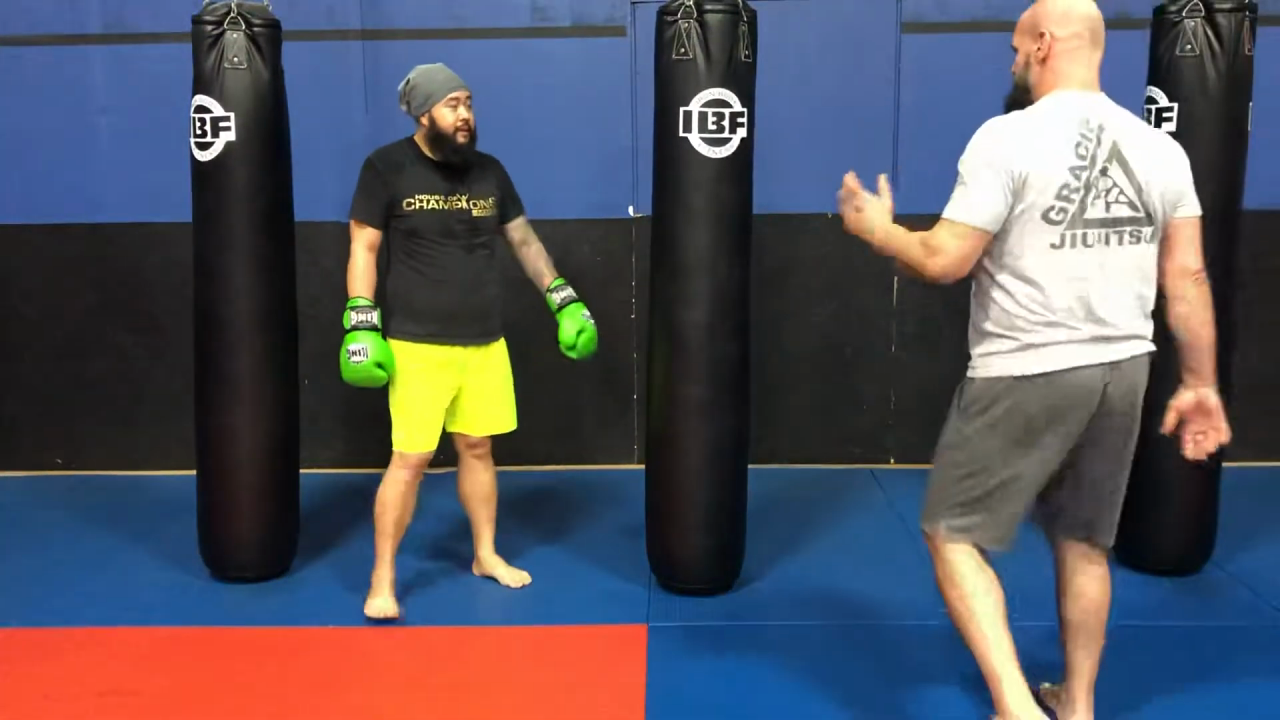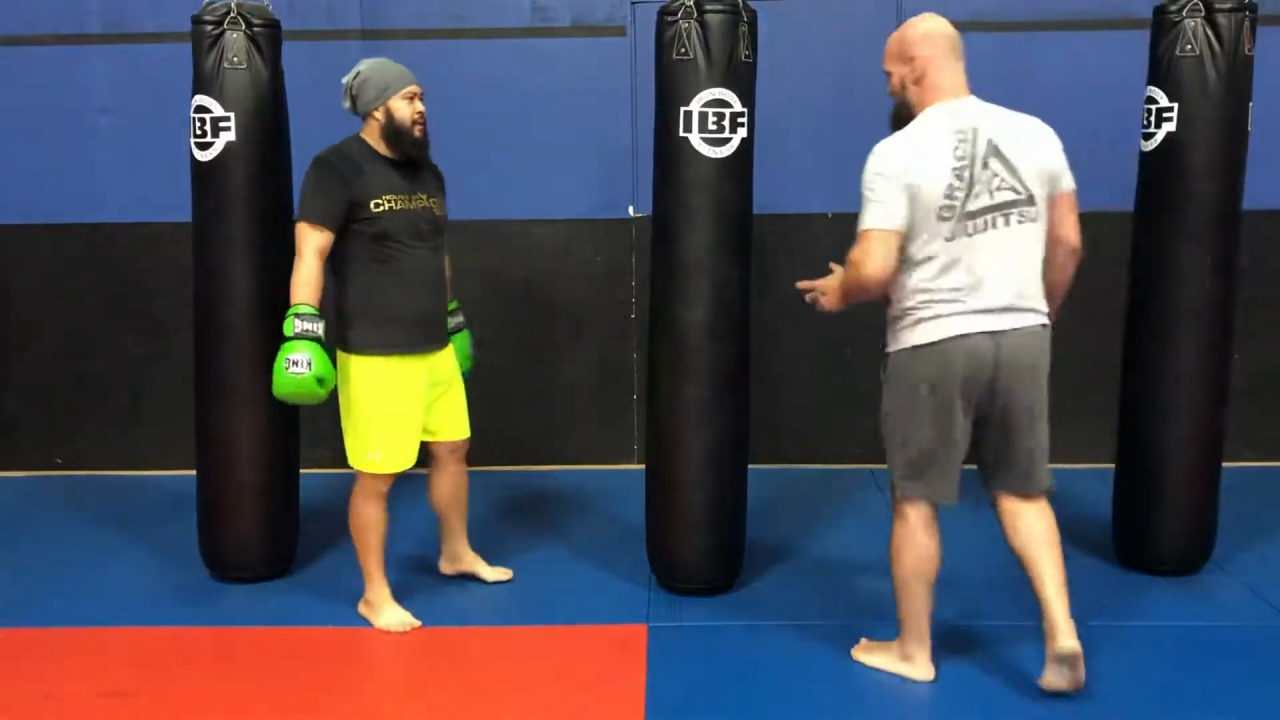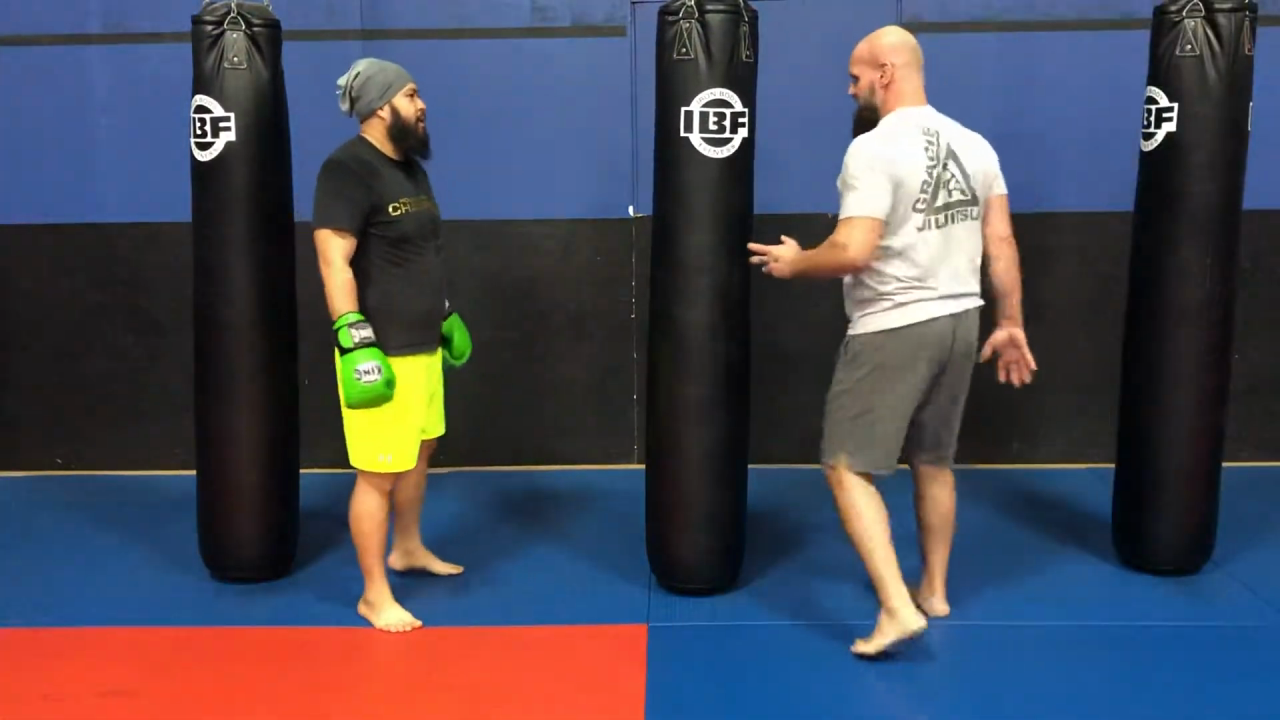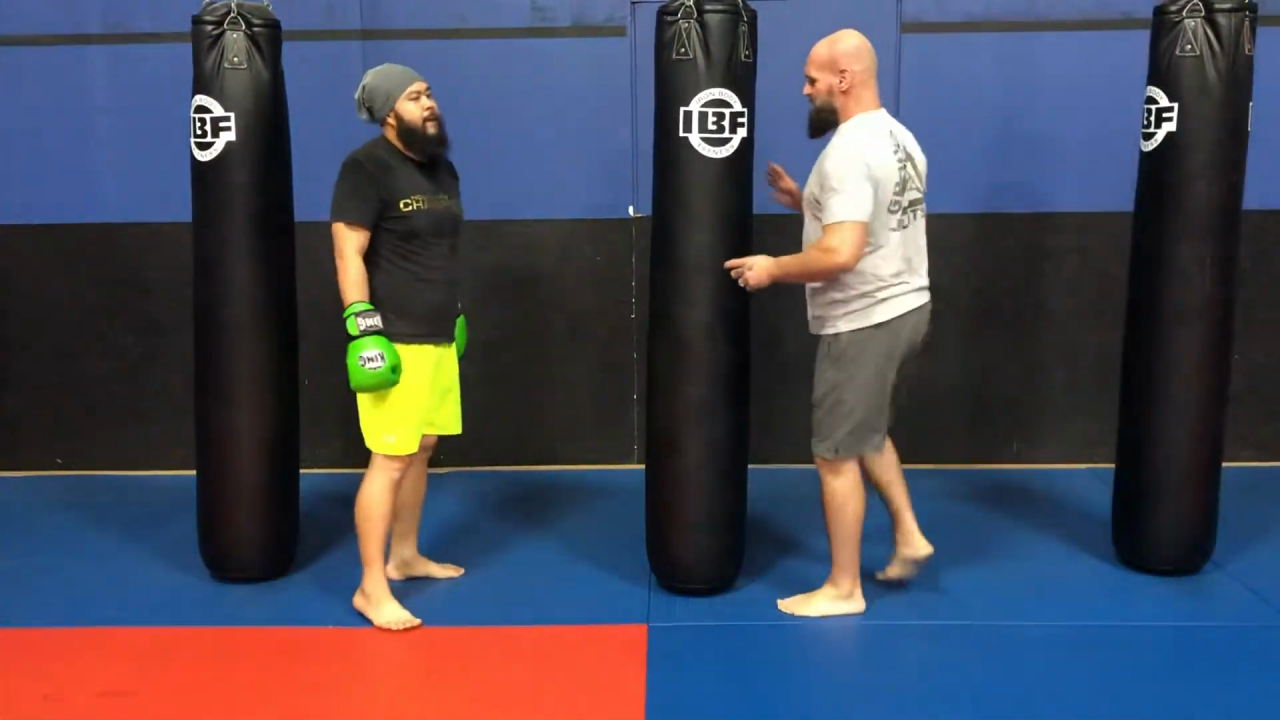
dt=0.5s
person 1, frame 1
left shoulder: (1010, 137)
right shoulder: (1160, 148)
left elbow: (944, 260)
right elbow: (1188, 279)
left wrist: (880, 231)
right wrist: (1201, 384)
left hip: (1025, 376)
right hip: (1119, 371)
left knee: (955, 535)
right knee: (1082, 542)
person 1, frame 2
left shoulder: (897, 153)
right shoulder: (1036, 135)
left elbow: (873, 269)
right elbow: (1067, 243)
left wrist: (838, 293)
left hip: (931, 347)
right hip: (1022, 338)
left knee: (915, 501)
right knee: (1022, 491)
left ankle: (912, 650)
right ankle: (1062, 635)
person 1, frame 3
left shoulder: (875, 148)
right shoulder: (973, 144)
left elbow: (855, 252)
right elbow: (1002, 245)
left wrist: (795, 263)
right wrist: (1011, 325)
left hip: (893, 330)
right hip: (957, 321)
left knee: (847, 466)
right knee: (934, 462)
left ankle: (898, 608)
right ankle: (935, 588)
person 1, frame 4
left shoulder: (849, 151)
right shoulder: (901, 140)
left elbow: (839, 254)
left wrist: (771, 269)
right wrist: (806, 201)
left hip: (863, 323)
right hip: (905, 309)
left knee: (837, 455)
right knee: (866, 432)
left ankle: (844, 588)
right ankle: (909, 534)
person 2, frame 1
left shoulder: (489, 171)
right shoulder: (386, 168)
left elbow: (524, 239)
right elbow: (363, 249)
left wrist: (565, 300)
right wrist: (362, 325)
left hip: (485, 341)
right hip: (417, 345)
left knee: (477, 448)
right knee: (410, 458)
left ankle: (486, 554)
right ankle: (382, 579)
person 2, frame 2
left shoulder: (426, 171)
right shoulder: (337, 167)
right elbow: (310, 255)
left wrist: (455, 323)
right wrist: (303, 333)
left hip: (436, 349)
right hip: (375, 356)
left knee: (453, 449)
right knee: (377, 477)
left ankle: (457, 552)
right ankle: (375, 595)
person 2, frame 3
left shoulder: (410, 168)
right shoulder: (348, 168)
right elbow: (334, 262)
left wrist: (447, 315)
right wrist: (356, 344)
left hip: (424, 345)
right hip: (382, 352)
left knee: (419, 452)
right knee: (379, 473)
left ankle: (407, 547)
right ankle: (374, 595)
person 2, frame 4
left shoulder: (442, 168)
right shoulder: (367, 167)
right elbow: (348, 255)
left wrist: (452, 317)
right wrist: (366, 333)
left hip: (437, 339)
right hip: (394, 342)
left knee: (421, 452)
right knee: (390, 460)
left ankle: (404, 556)
right ankle: (371, 588)
